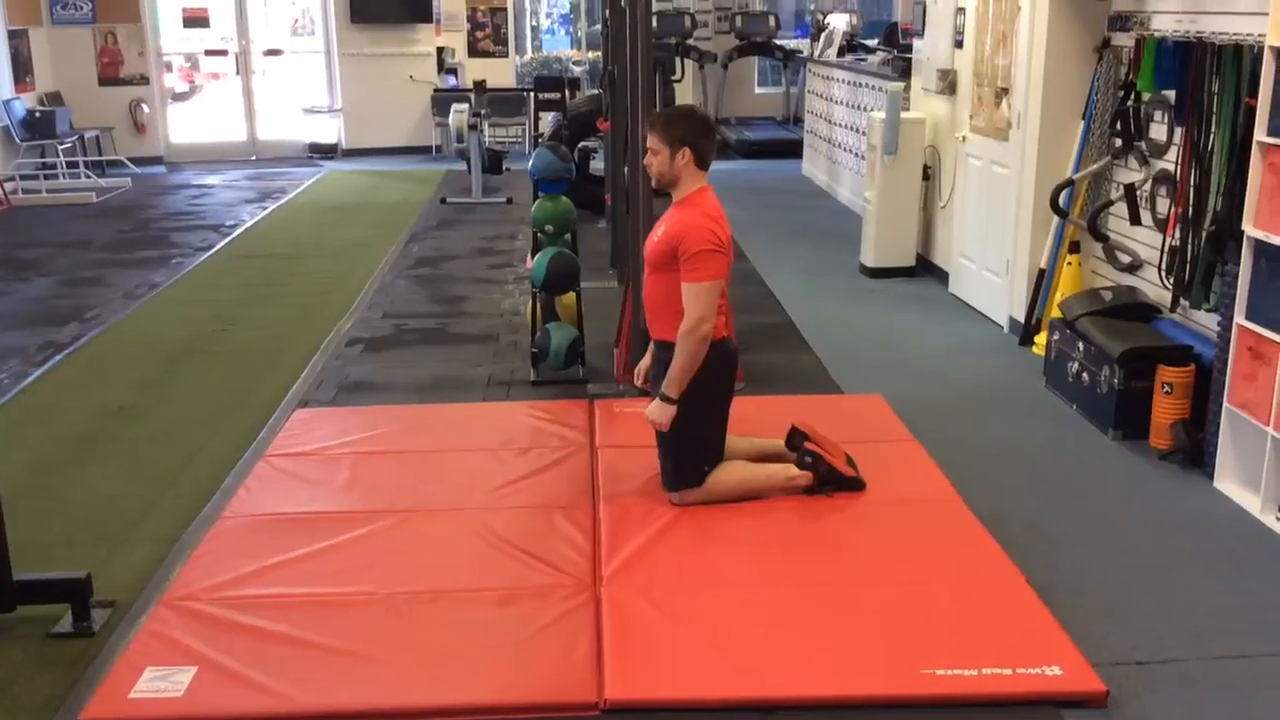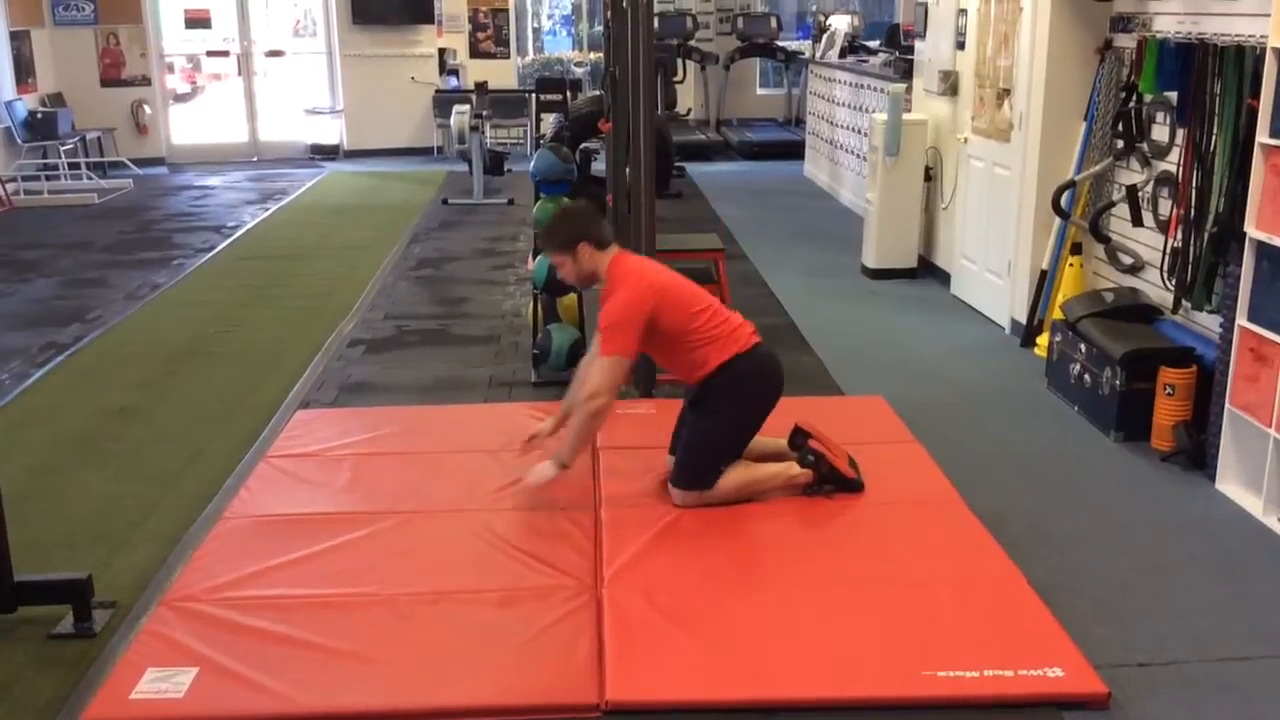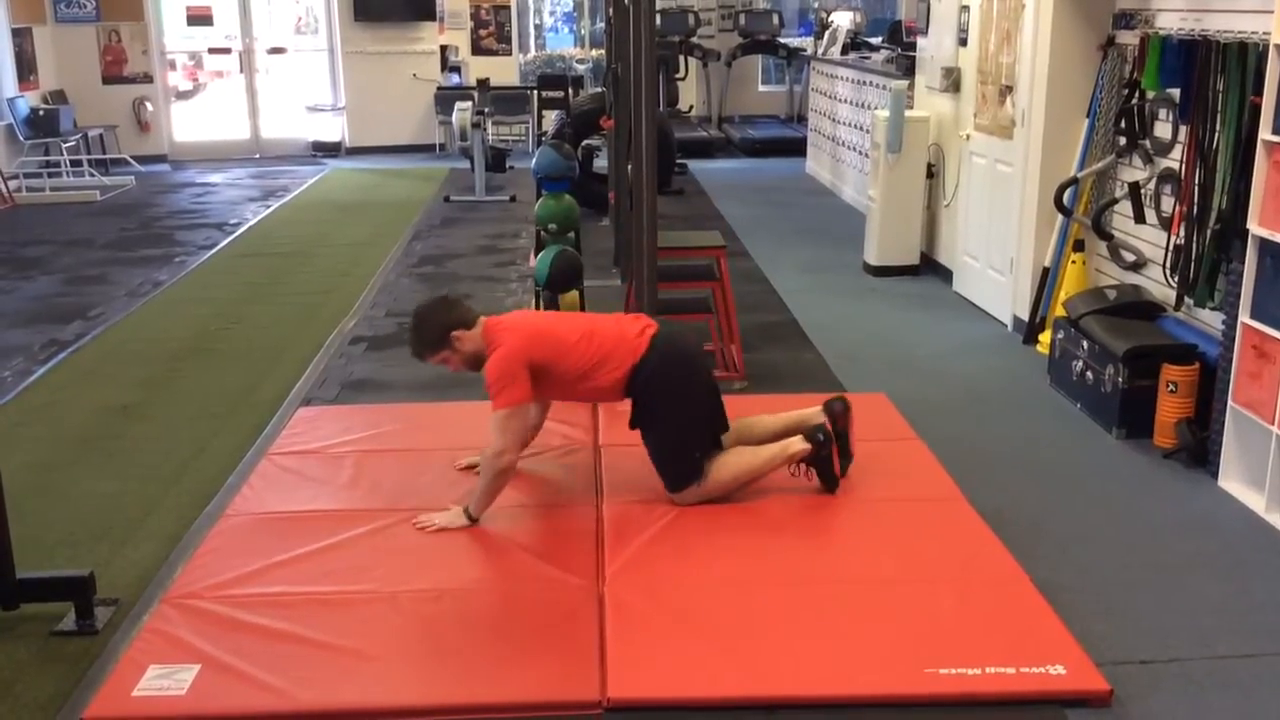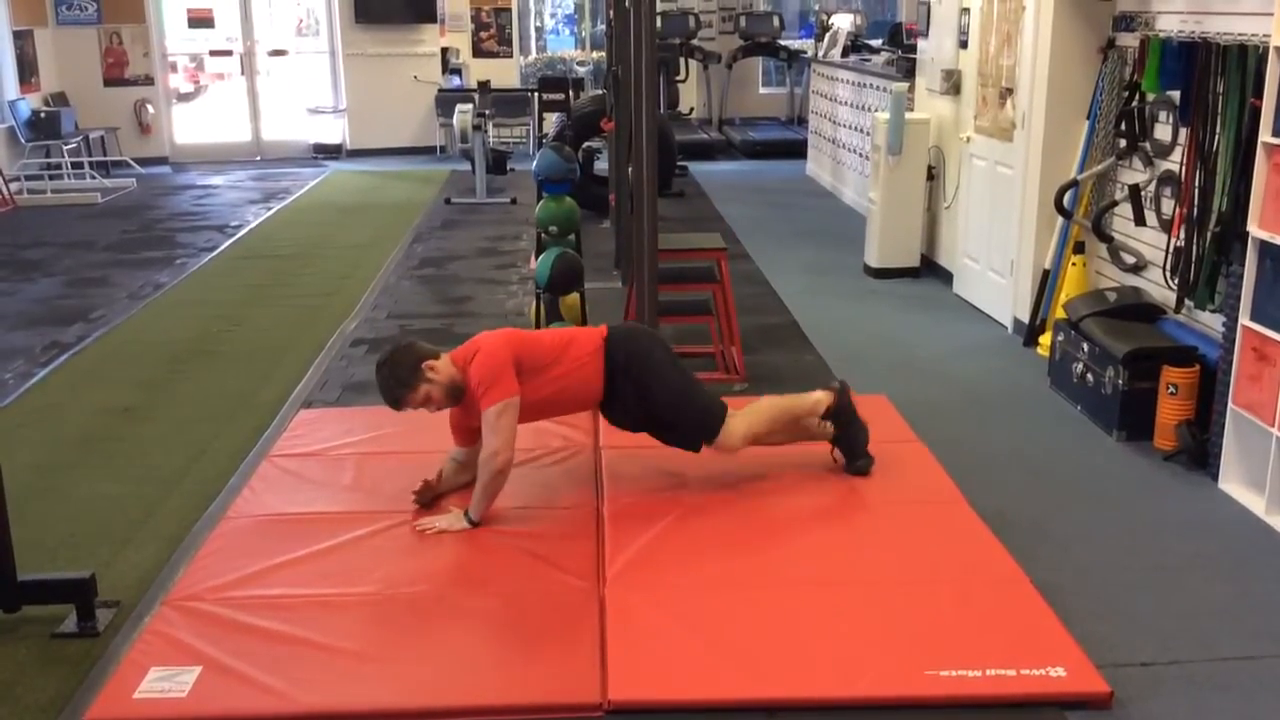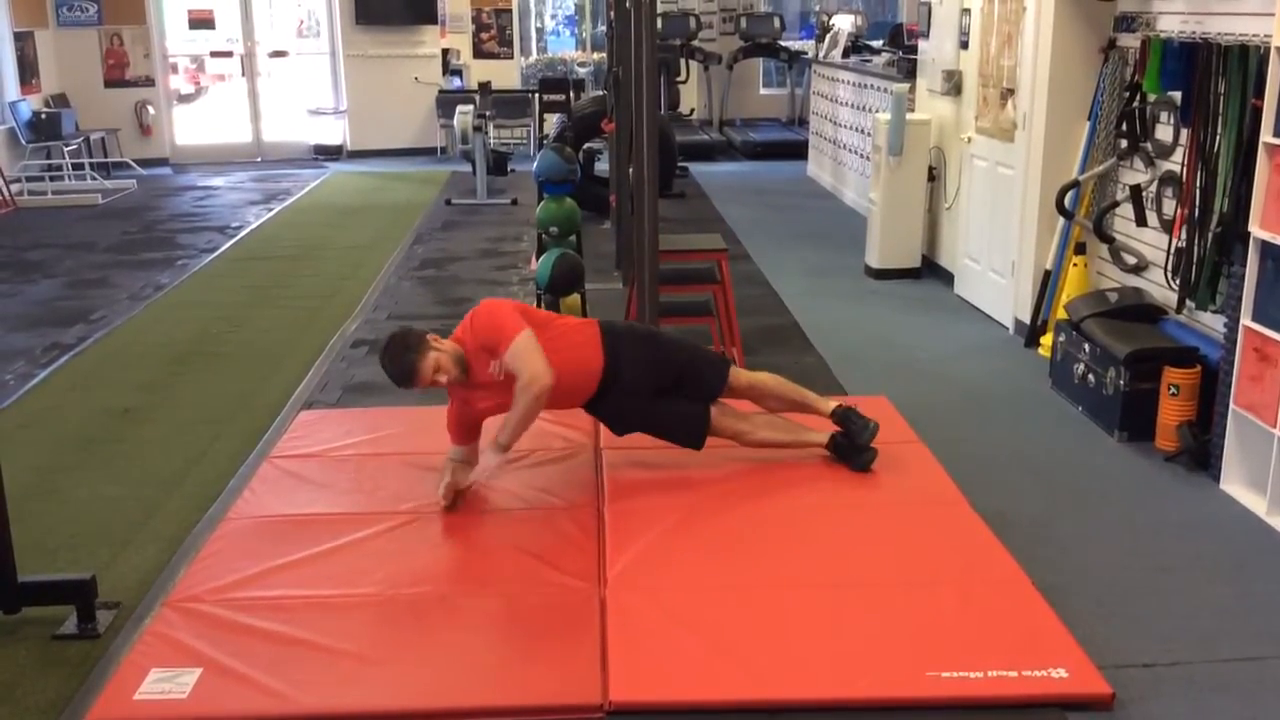
dt=0.7s
person 1, frame 1
left shoulder: (698, 224)
right shoulder: (685, 208)
left elbow: (699, 324)
left wrist: (667, 397)
right wrist: (653, 354)
left hip: (696, 364)
right hip: (678, 355)
left knee: (683, 488)
right knee: (699, 450)
left ankle: (806, 473)
right ankle: (793, 447)
person 1, frame 2
left shoulder: (625, 296)
right shoulder: (624, 273)
left elbow: (598, 397)
right elbow: (593, 362)
left wrist: (558, 462)
right wrist: (557, 420)
left hip: (742, 378)
right hip: (729, 369)
left knee: (686, 490)
right knee: (682, 461)
left ankle: (805, 472)
right ankle: (793, 448)
person 1, frame 3
left shoulder: (502, 358)
right shoulder: (510, 330)
left elbow: (503, 456)
right elbow: (538, 405)
left wrist: (468, 513)
right wrist: (496, 458)
left hip: (658, 371)
right hip: (661, 350)
left knee: (689, 488)
right knee: (720, 442)
left ankle: (803, 446)
right ankle: (823, 416)
person 1, frame 4
left shoulder: (487, 361)
right shoulder: (463, 402)
left elbow: (499, 457)
right elbow: (466, 461)
left wrist: (471, 516)
right wrist: (438, 486)
left hip: (624, 356)
right hip: (614, 394)
left knee: (728, 434)
right knee: (726, 424)
left ankle: (826, 400)
right ankle: (831, 428)
person 1, frame 5
left shoulder: (483, 321)
right shoulder: (463, 403)
left elbow: (539, 380)
right elbow: (462, 458)
left wrist: (500, 448)
right wrist: (452, 480)
left hip: (618, 351)
right hip: (608, 400)
left knee: (739, 382)
right knee: (727, 424)
left ankle: (832, 410)
right ankle: (830, 441)
